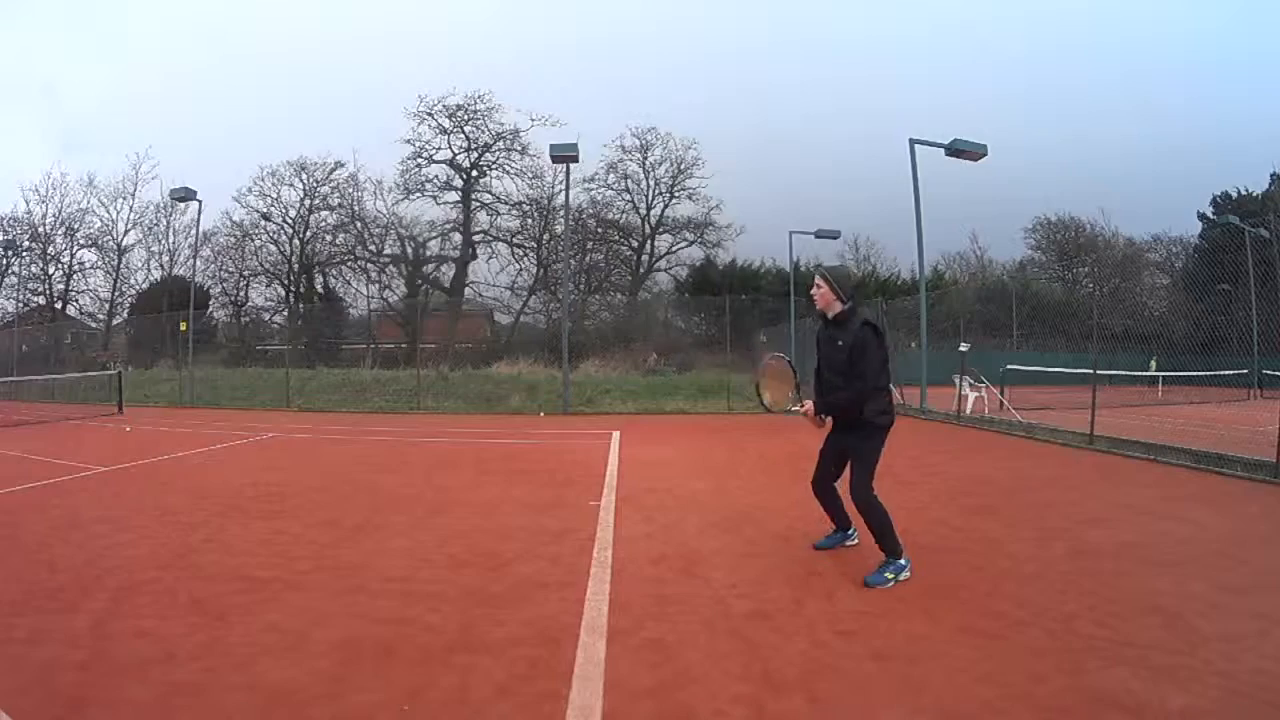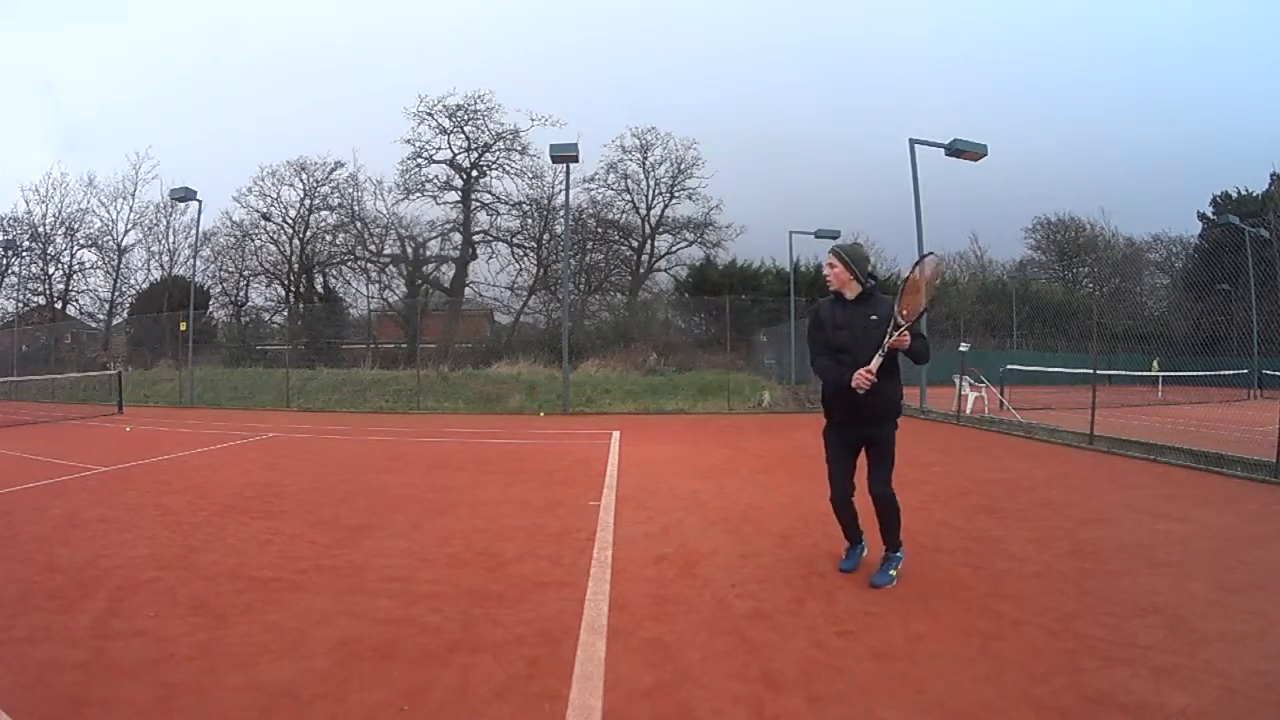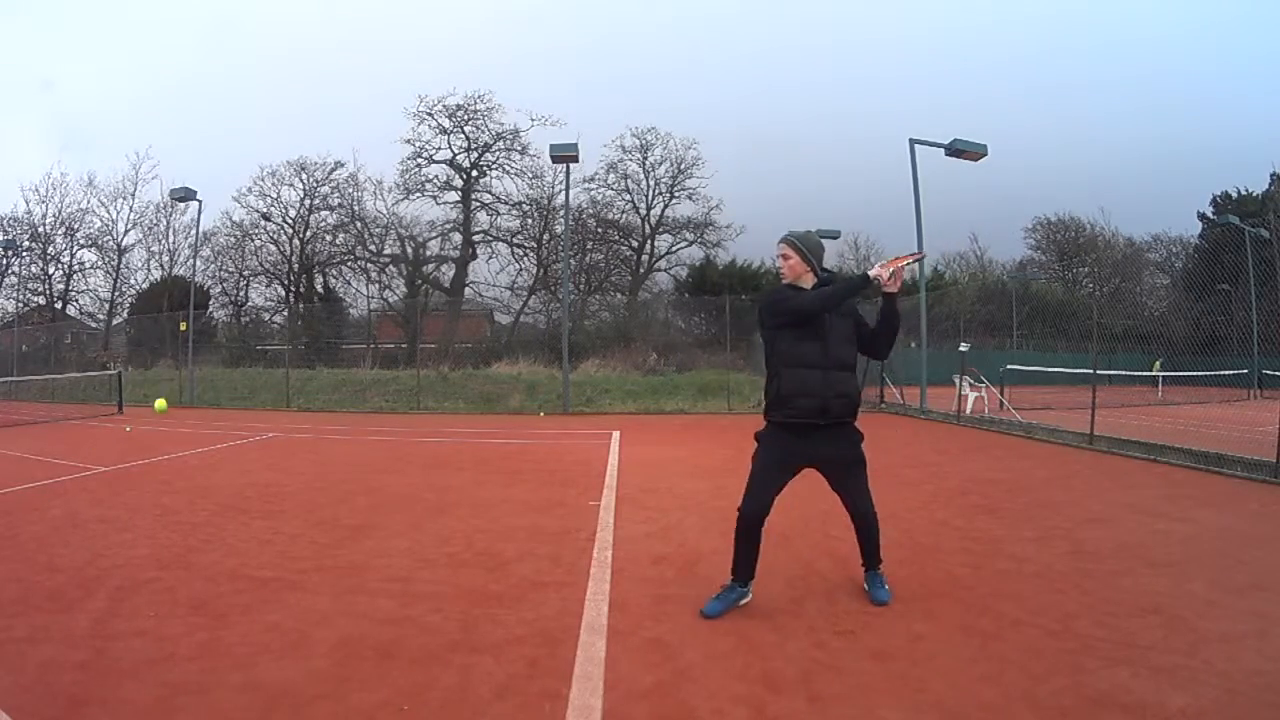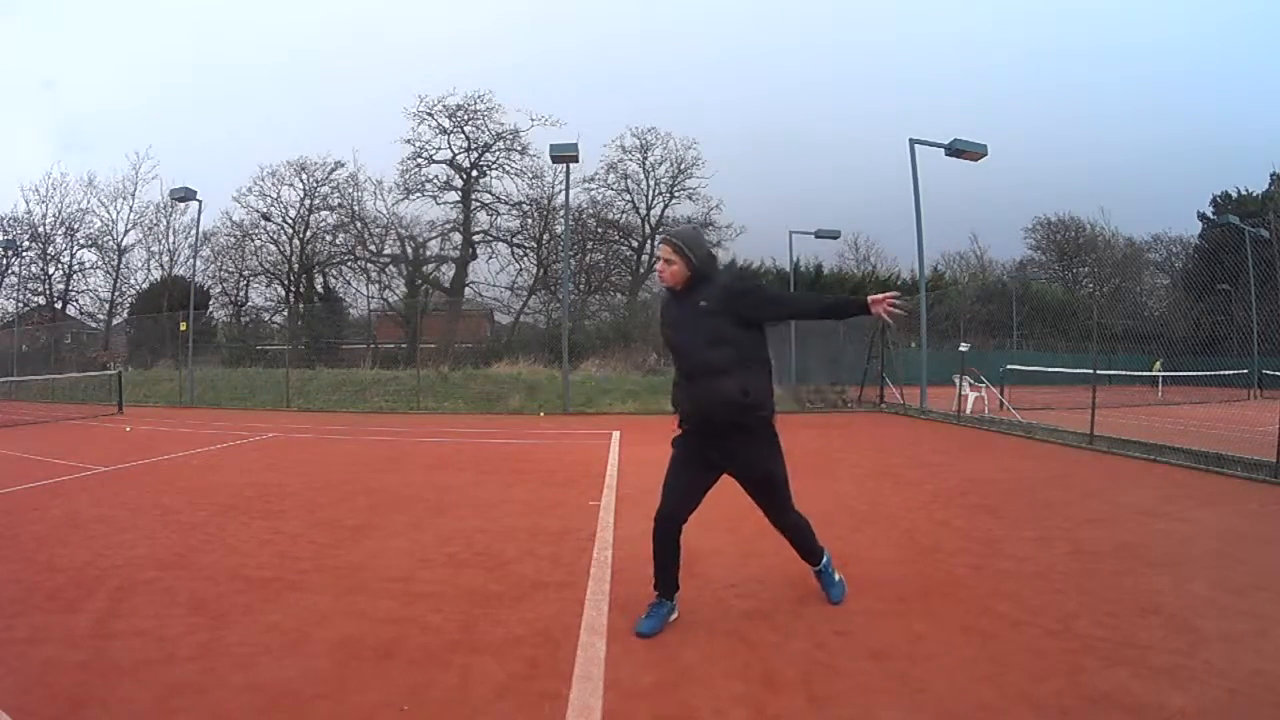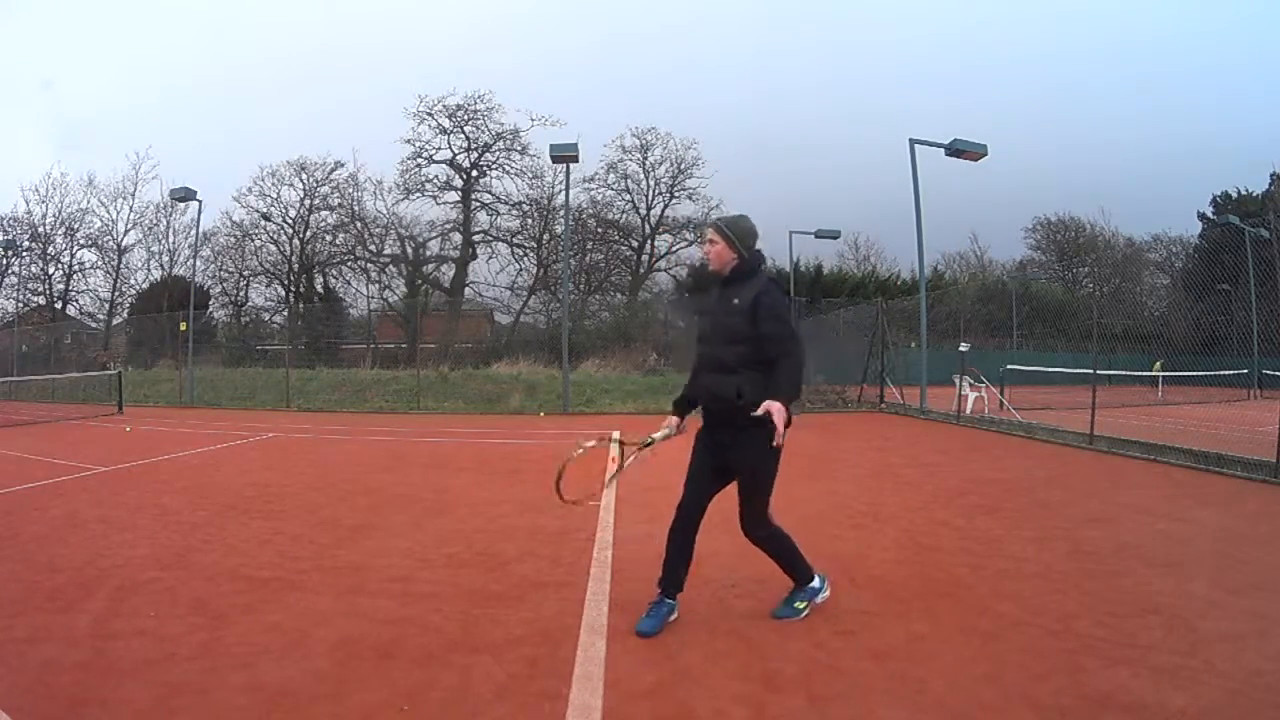
dt=0.5s
person 1, frame 1
left shoulder: (862, 330)
right shoulder: (826, 330)
left elbow: (867, 387)
left wrist: (820, 404)
right wrist: (820, 407)
left hip: (869, 424)
right hip: (844, 422)
left knee: (860, 490)
right knee: (821, 482)
left ankle: (897, 560)
right ankle: (845, 530)
person 1, frame 2
left shoulder: (886, 307)
right shoulder: (823, 311)
left elbow: (922, 356)
right elbow: (819, 362)
left wrist: (909, 342)
right wrist: (848, 378)
left hip: (879, 418)
right hip: (840, 420)
left knee: (880, 490)
right knee: (839, 494)
left ankle: (893, 553)
right ankle: (855, 544)
person 1, frame 3
left shoulder: (843, 304)
right shoulder: (776, 301)
left elbow: (878, 349)
right elbow: (809, 305)
left wrist: (889, 299)
right wrist: (865, 278)
left hip: (836, 429)
right hip: (785, 427)
left knee: (862, 509)
right knee: (751, 511)
left ankle: (873, 573)
right ankle: (740, 585)
person 1, frame 4
left shoulder: (729, 292)
right shoulder: (671, 308)
left elbow: (795, 305)
left wrist: (862, 305)
left hip: (748, 430)
right hip: (697, 433)
left knee: (781, 514)
right knee: (667, 518)
left ankle: (820, 563)
right ankle: (665, 601)
person 1, frame 5
left shoulder: (764, 292)
right shoulder: (718, 292)
left elbow: (786, 351)
left wrist: (781, 398)
right wrist: (680, 408)
left hip: (755, 426)
right hip: (717, 425)
left knee: (754, 522)
right knee: (687, 513)
left ankle: (810, 583)
right ankle: (667, 598)
